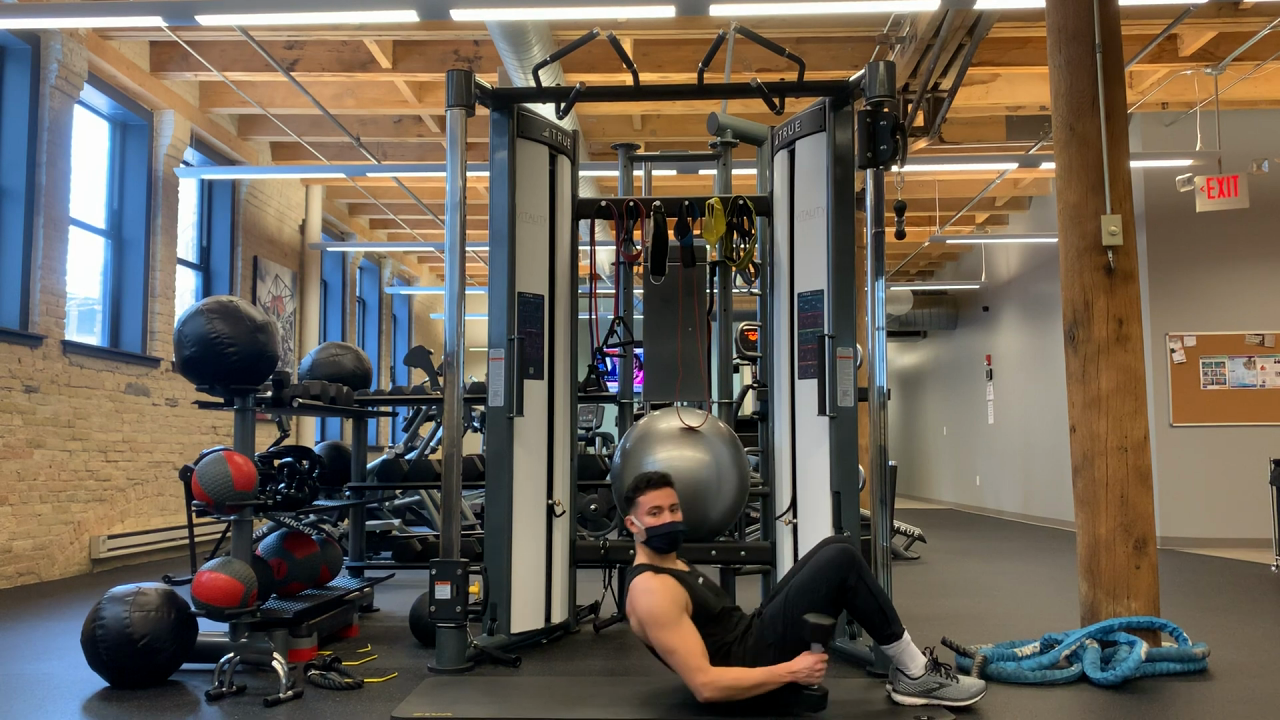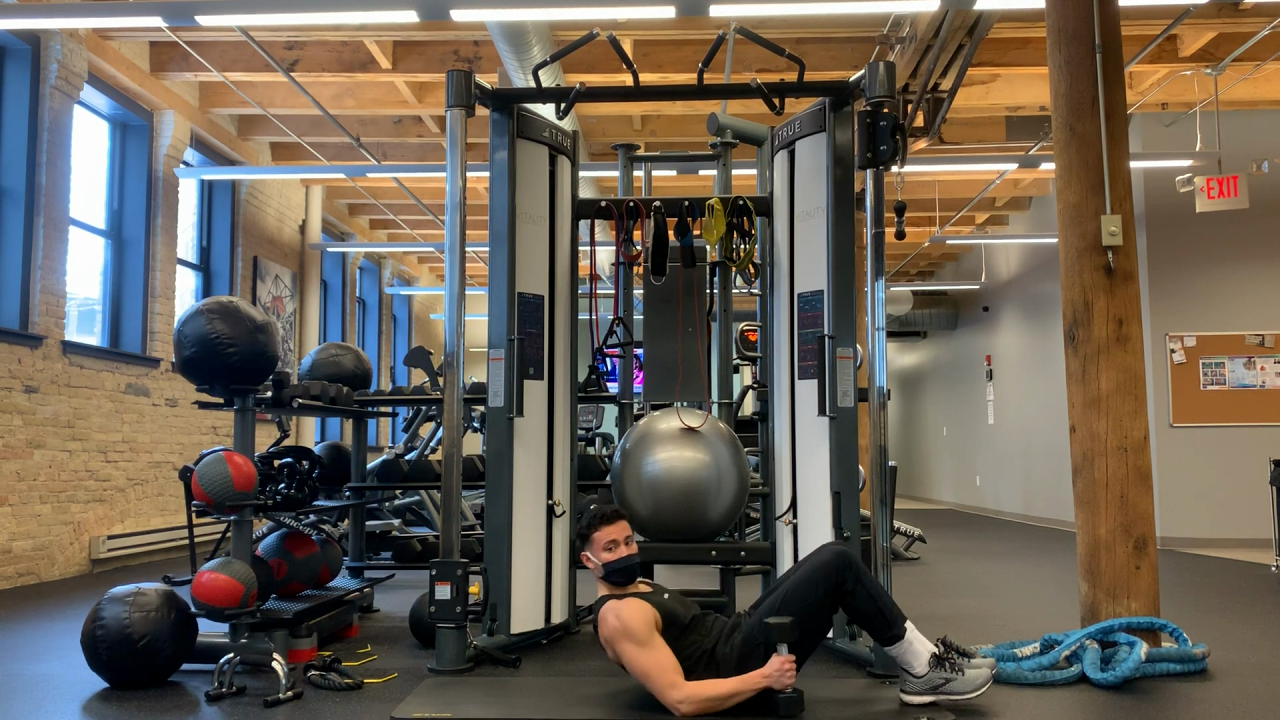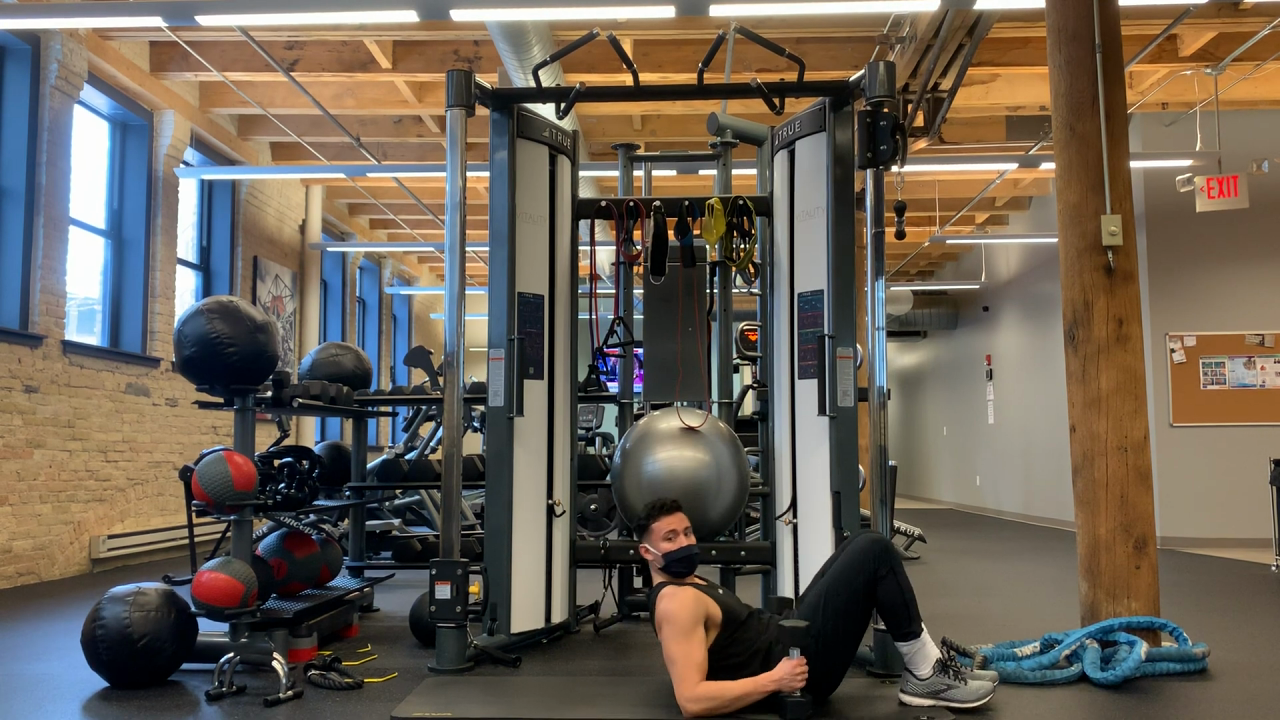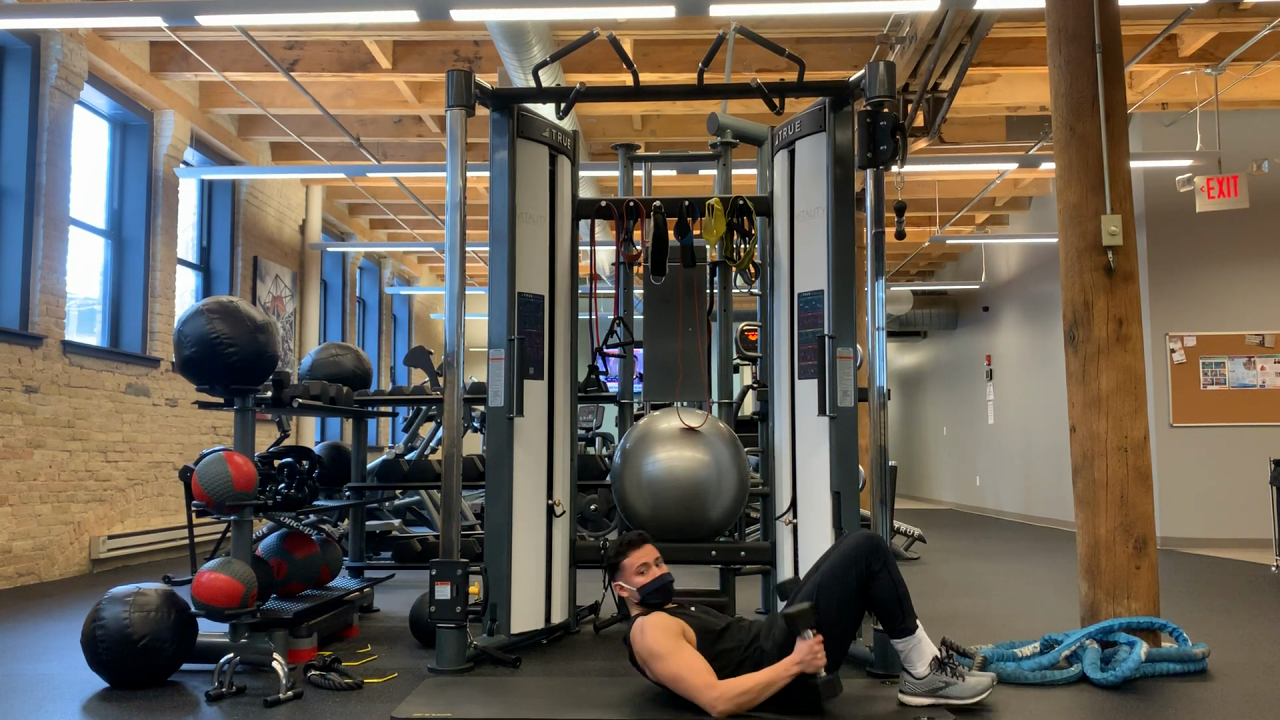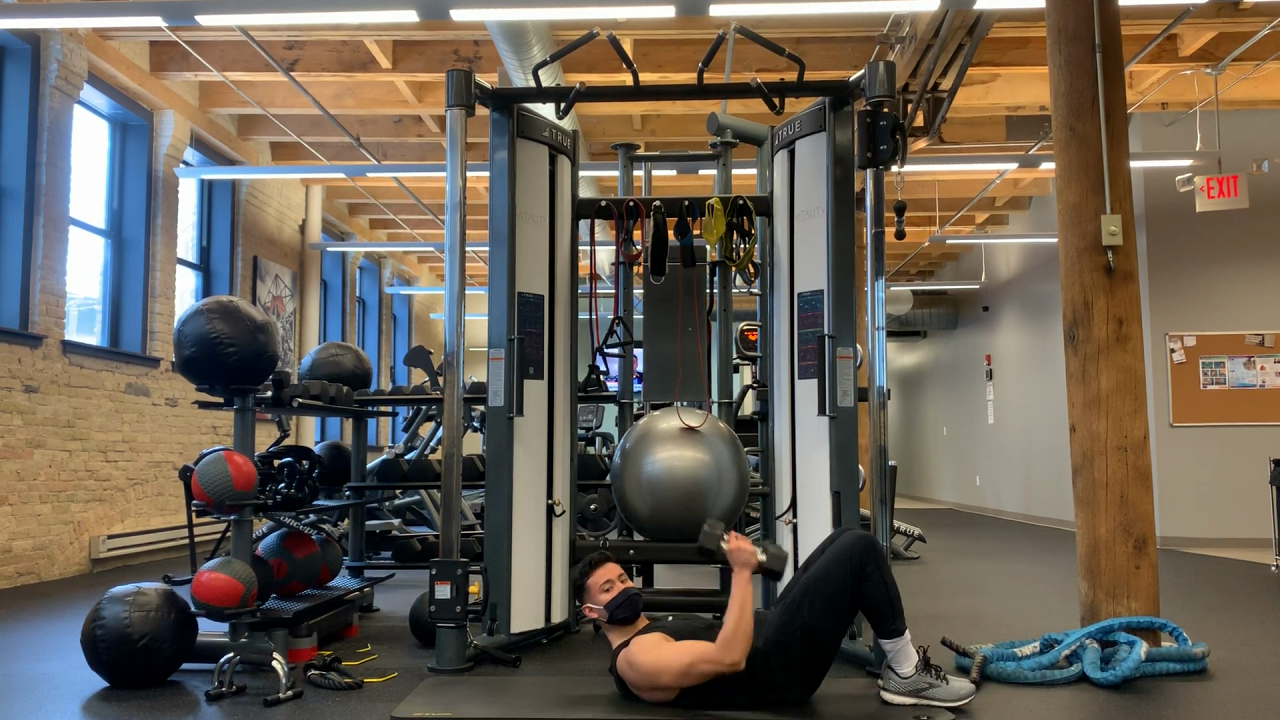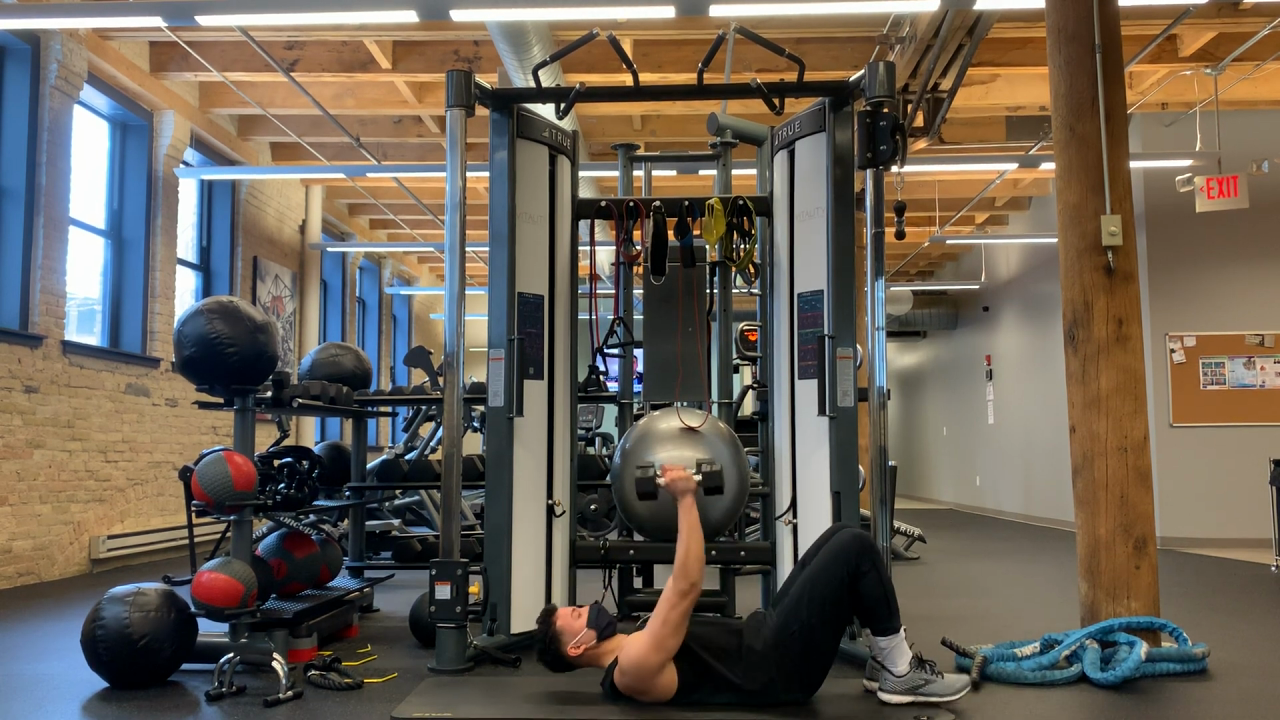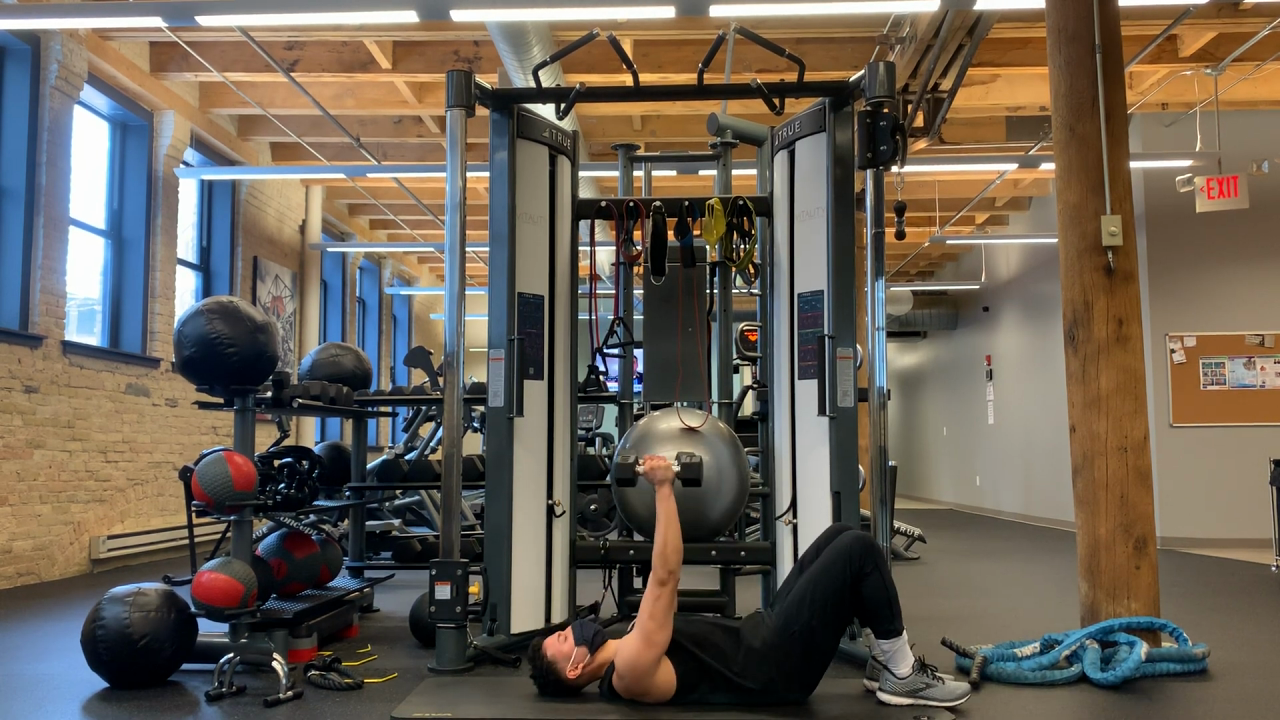
dt=0.5s
person 1, frame 1
left shoulder: (669, 564)
right shoulder: (651, 593)
right elbow: (705, 685)
right wrist: (790, 671)
right hip: (764, 659)
left knee: (836, 550)
right knee: (842, 561)
left ankle: (909, 667)
right ankle: (915, 675)
person 1, frame 2
left shoulder: (638, 589)
right shoulder: (620, 617)
right wrist: (764, 677)
left hip: (739, 633)
right hip: (750, 661)
left knee: (833, 557)
right knee: (838, 565)
left ankle: (924, 655)
right ankle: (921, 672)
person 1, frame 3
left shoulder: (684, 585)
right shoulder: (677, 603)
right wrist: (774, 679)
right hip: (799, 664)
left knee: (864, 546)
right knee: (875, 551)
left ankle: (927, 664)
right ankle: (926, 677)
person 1, frame 4
left shoulder: (666, 613)
right shoulder: (651, 631)
right wrist: (794, 664)
left hip: (777, 639)
right hip: (785, 671)
left knee: (858, 544)
right knee: (867, 549)
left ankle: (925, 658)
right ankle: (920, 674)
person 1, frame 5
left shoulder: (647, 634)
right shoulder: (637, 660)
right elbow: (732, 656)
left wrist: (740, 565)
right wrist: (742, 570)
left hip: (770, 636)
right hip: (781, 668)
left knee: (847, 540)
right knee: (859, 550)
left ankle: (900, 659)
right ankle: (906, 675)
person 1, frame 6
left shoulder: (636, 645)
right shoulder: (633, 668)
left elbow: (682, 581)
right elbow: (688, 587)
left wrist: (686, 498)
right wrist: (685, 499)
left hip: (766, 635)
right hip: (781, 667)
left knee: (842, 537)
right knee: (855, 548)
left ankle: (885, 662)
right ankle: (900, 673)
person 1, frame 7
left shoulder: (631, 648)
right shoulder: (631, 670)
left elbow: (664, 576)
right elbow: (664, 578)
left wrist: (665, 489)
right wrist: (663, 489)
left hip: (766, 637)
right hip: (780, 666)
left knee: (841, 537)
right knee: (858, 550)
left ankle: (885, 662)
right ankle: (901, 675)
